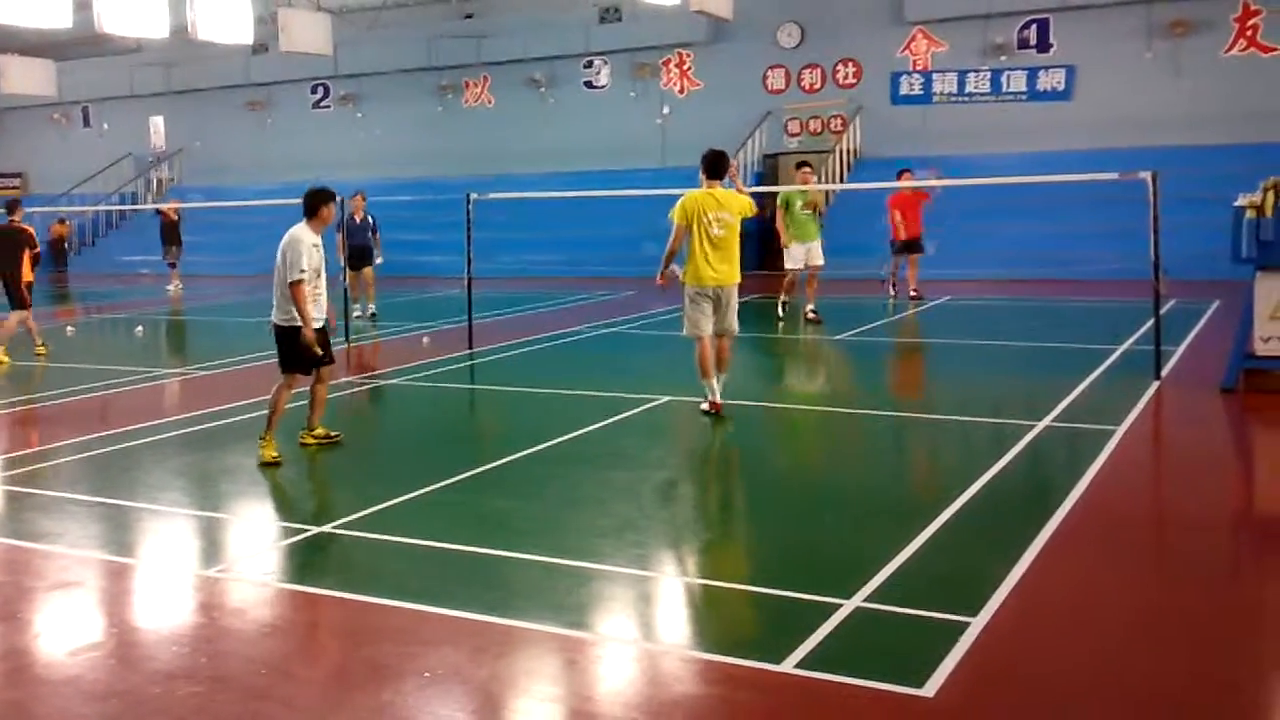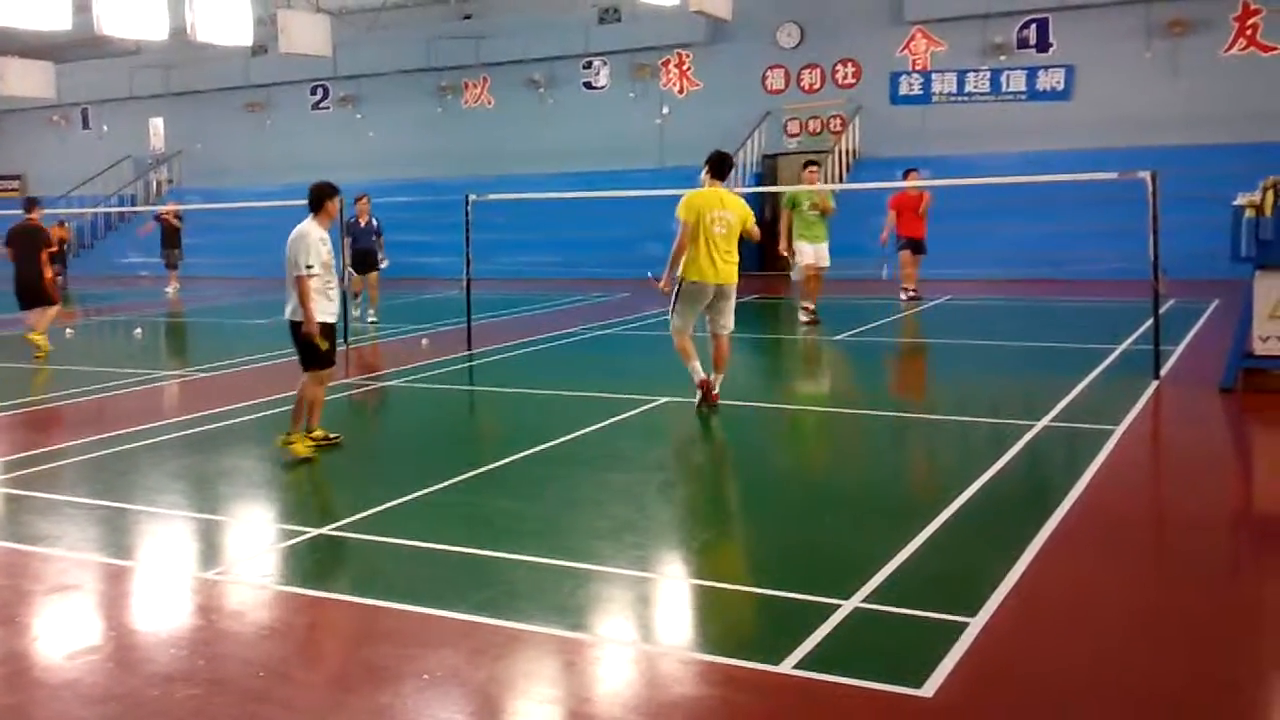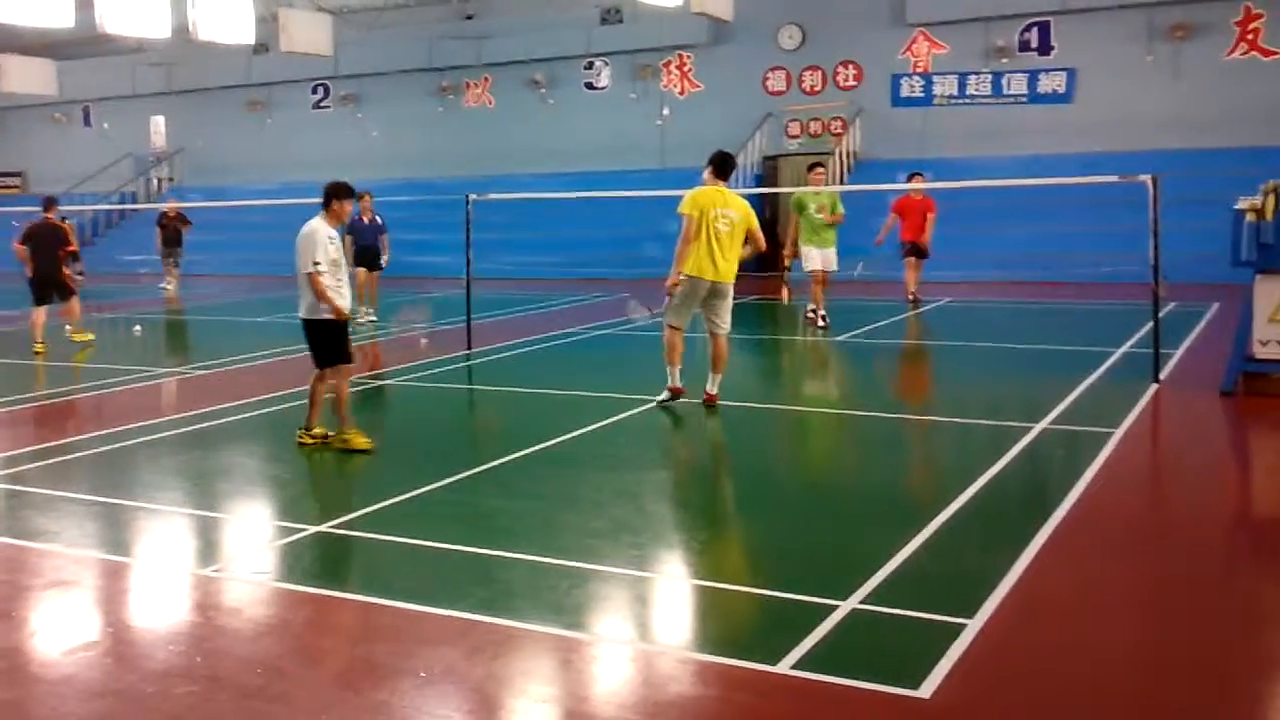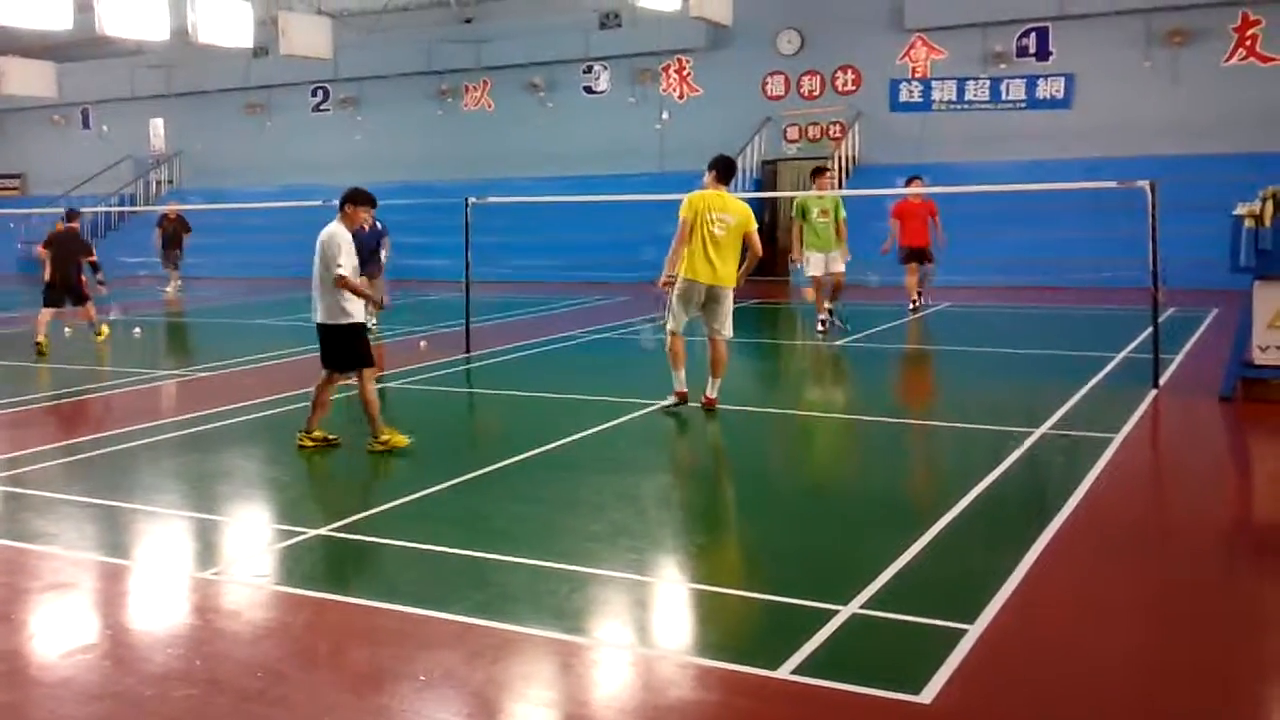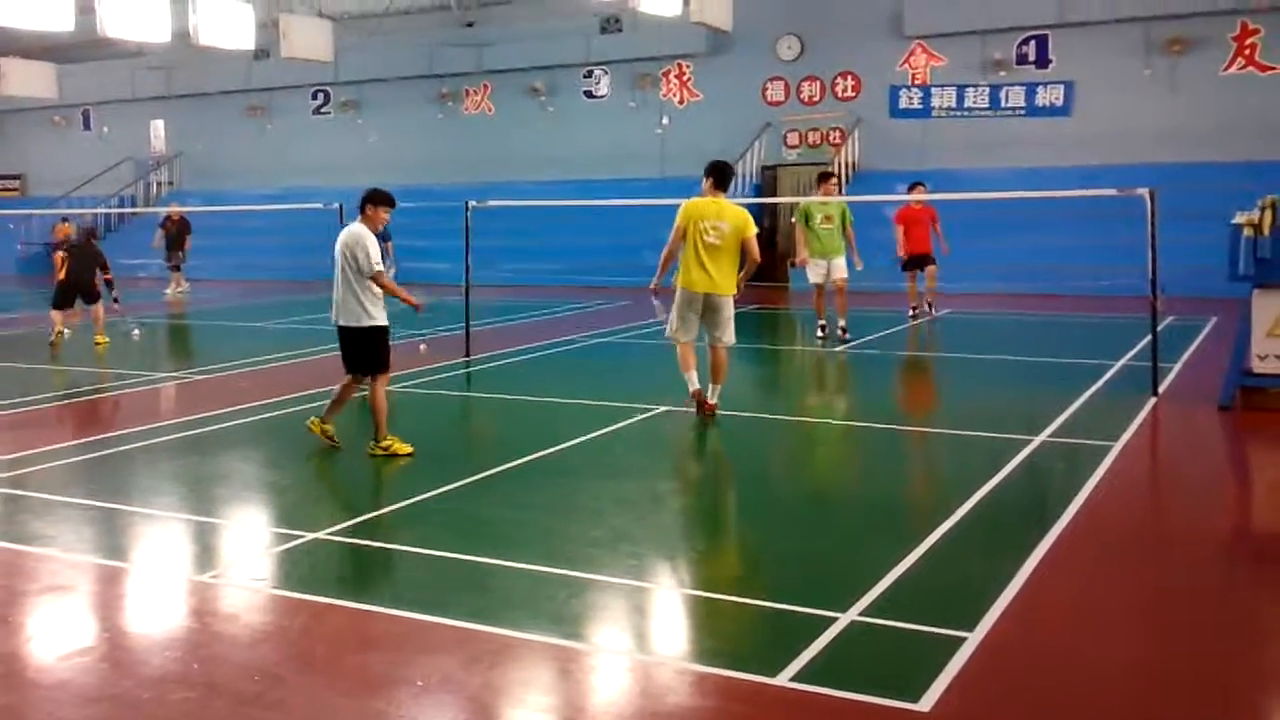
dt=0.2s
person 1, frame 1
left shoulder: (314, 237)
right shoulder: (299, 239)
right elbow: (296, 285)
left wrist: (325, 309)
right wrist: (305, 324)
left hip: (314, 321)
right hip: (295, 324)
left knee: (324, 373)
right knee: (290, 380)
left ankle: (312, 430)
right ankle: (267, 440)
person 1, frame 2
left shoulder: (320, 233)
right shoulder: (307, 234)
right elbow: (302, 280)
right wrist: (309, 318)
left hip: (325, 317)
right hip: (310, 320)
left knee: (321, 376)
right knee: (317, 375)
left ankle: (311, 431)
right ankle: (294, 435)
person 1, frame 3
left shoulder: (329, 232)
right shoulder: (316, 231)
right elbow: (312, 277)
left wrist: (338, 307)
right wrist: (334, 307)
left hip: (328, 313)
right hip: (324, 315)
left knee: (325, 372)
right knee: (342, 371)
left ankle: (310, 429)
right ankle: (345, 433)
person 1, frame 4
left shoulder: (334, 233)
right shoulder: (338, 236)
right elbow: (342, 279)
right wrist: (371, 297)
left hip: (330, 319)
right hip: (345, 319)
left knee: (332, 375)
right knee: (367, 374)
left ankle: (310, 432)
right ankle: (379, 435)
person 1, frame 5
left shoulder: (347, 234)
right shoulder: (363, 236)
right elbow: (378, 277)
right wrist: (408, 299)
left hip: (347, 319)
right hip: (368, 320)
left knee: (357, 377)
right knee: (379, 378)
left ankle: (324, 421)
right ankle: (380, 441)
person 2, frame 1
left shoulder: (689, 201)
right shoulder: (738, 200)
left elbow: (675, 244)
right elbow: (754, 209)
left wrist: (663, 269)
right wrist: (737, 182)
left hip: (698, 280)
right hip: (729, 280)
left knee: (702, 338)
right knee: (723, 336)
left ankle: (713, 398)
right ankle: (715, 392)
person 2, frame 2
left shoulder: (694, 199)
right shoulder: (739, 204)
left elbow: (683, 241)
right elbow: (756, 236)
left wrist: (668, 274)
left hip: (697, 277)
right hip: (727, 279)
left knee: (680, 332)
right knee: (720, 335)
left ankle: (702, 379)
right ankle: (713, 391)
person 2, frame 3
left shoulder: (697, 196)
right shoulder: (742, 205)
left elbow: (687, 236)
right elbow: (760, 245)
left wrist: (675, 271)
left hip: (694, 274)
right hip: (724, 278)
left knee: (673, 326)
right knee: (718, 333)
left ankle: (674, 385)
right ankle: (712, 391)
person 2, frame 4
left shoulder: (695, 199)
right shoulder: (743, 209)
left elbow: (681, 239)
right elbow: (756, 251)
left wrist: (668, 271)
right wrist: (741, 275)
left hip: (691, 277)
right hip: (723, 283)
left knee: (675, 332)
right knee: (718, 338)
left ankle: (679, 389)
right ankle: (711, 395)
person 2, frame 5
left shoulder: (690, 208)
right shoulder: (742, 215)
left elbow: (671, 249)
right elbow: (754, 257)
left wrist: (658, 276)
right wrist: (740, 280)
left hip: (690, 287)
right hip: (723, 290)
left knee: (684, 341)
right knee: (718, 345)
left ankle: (695, 389)
right ankle: (711, 400)
